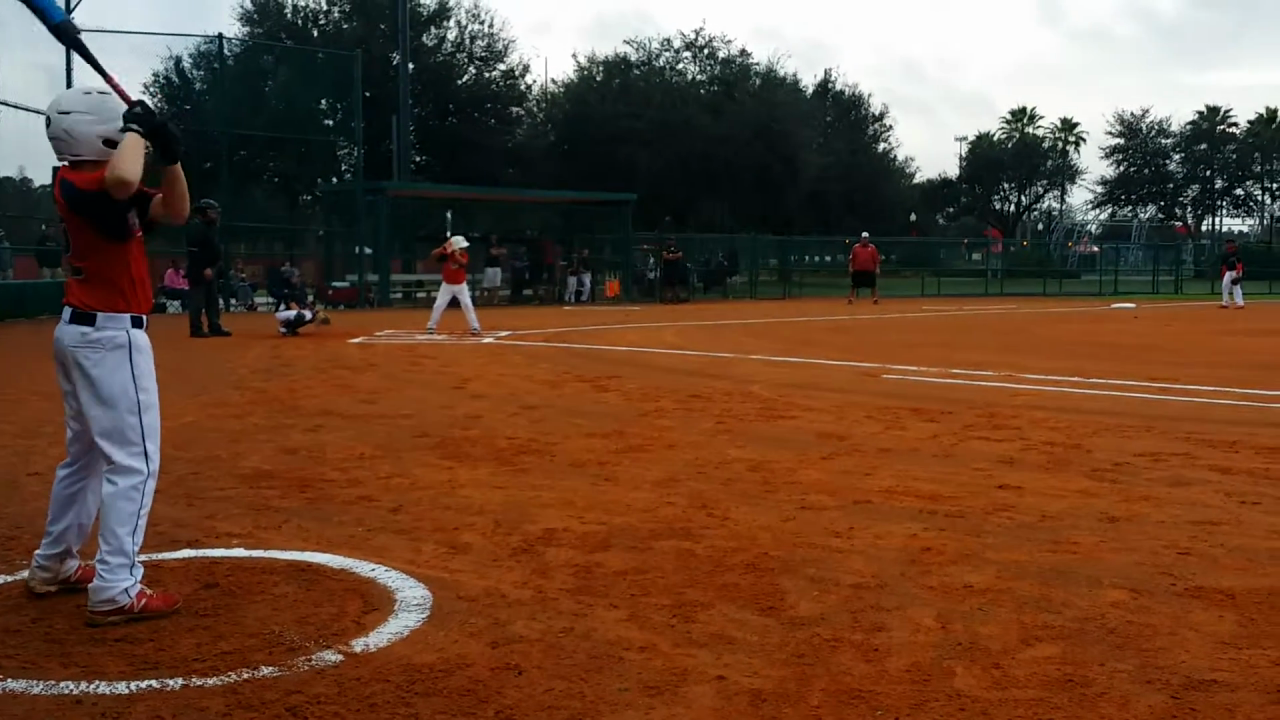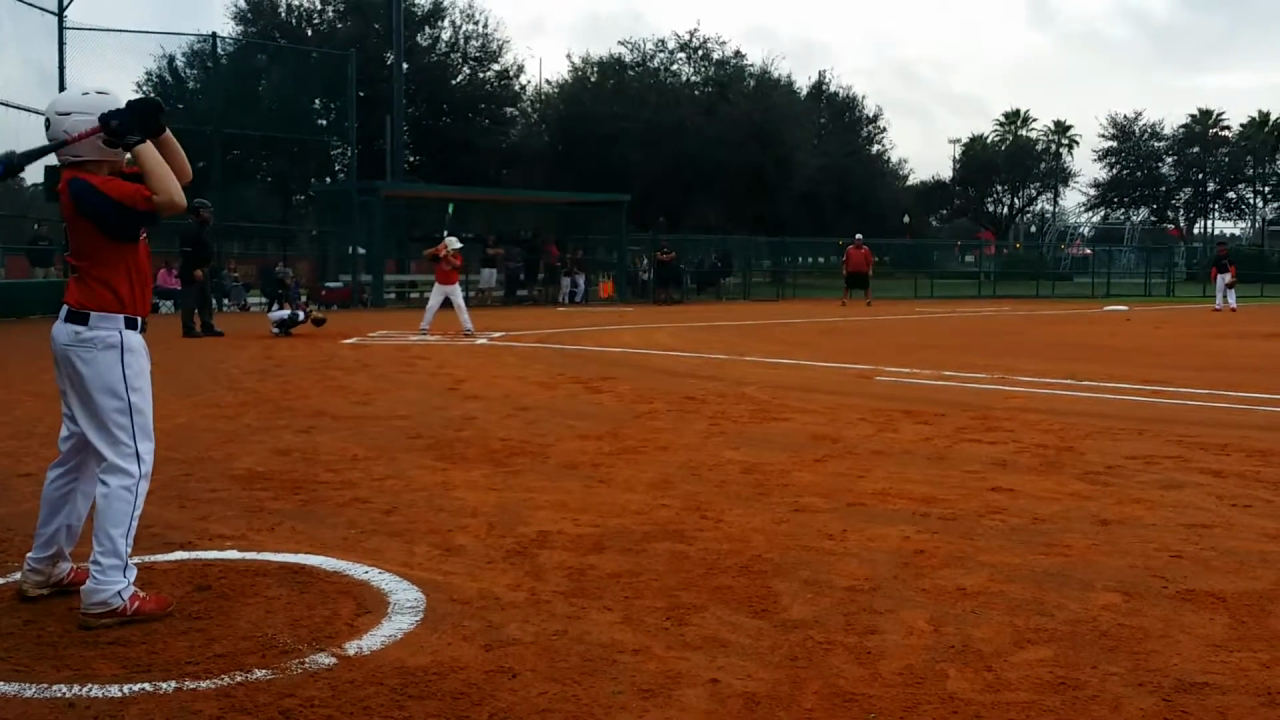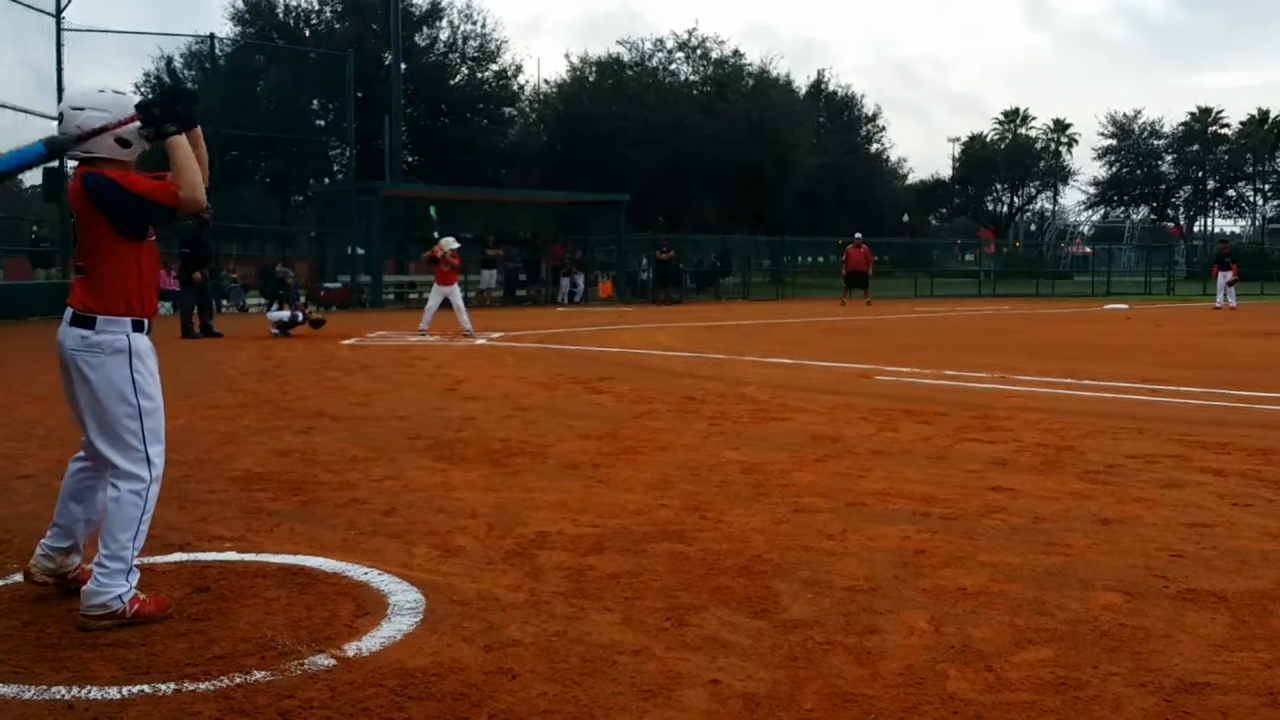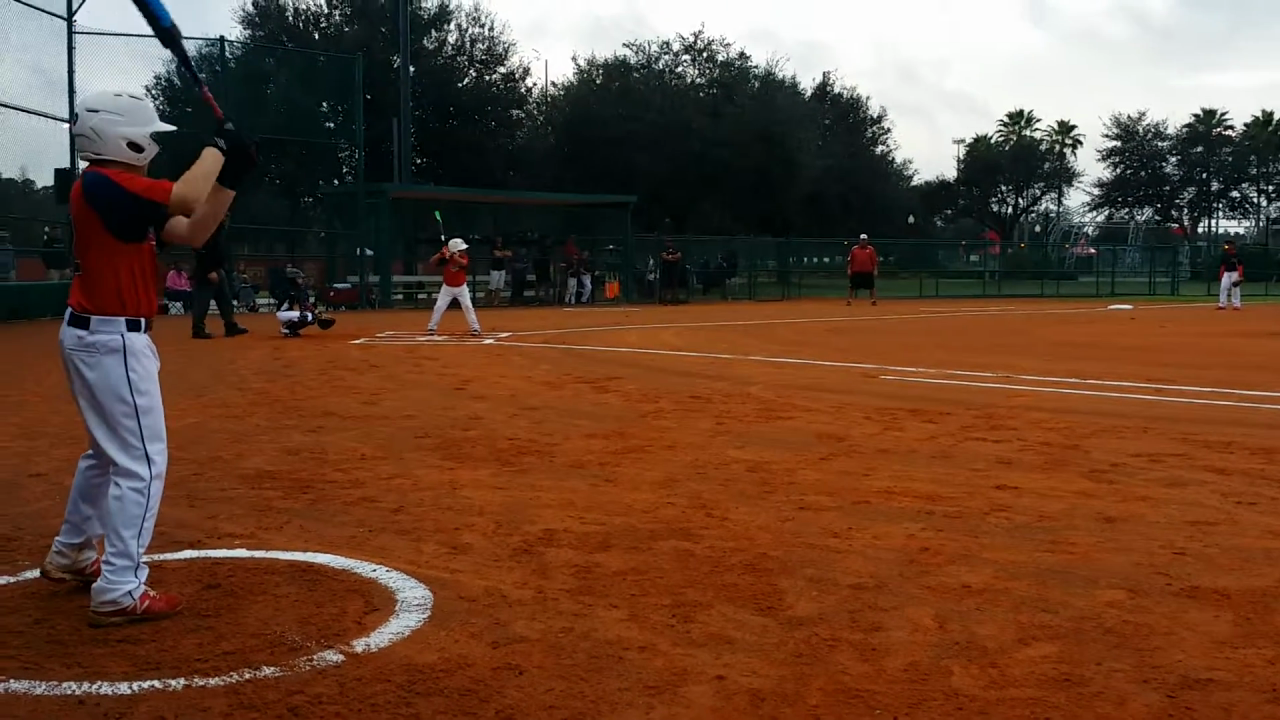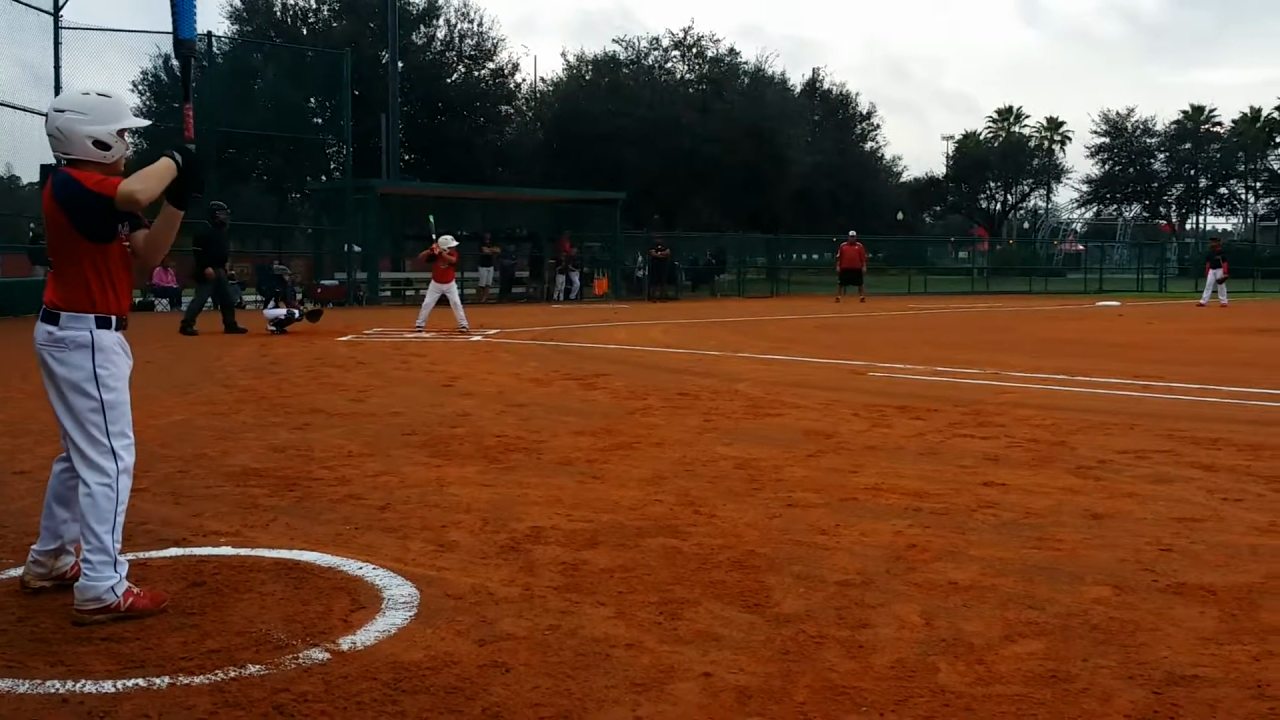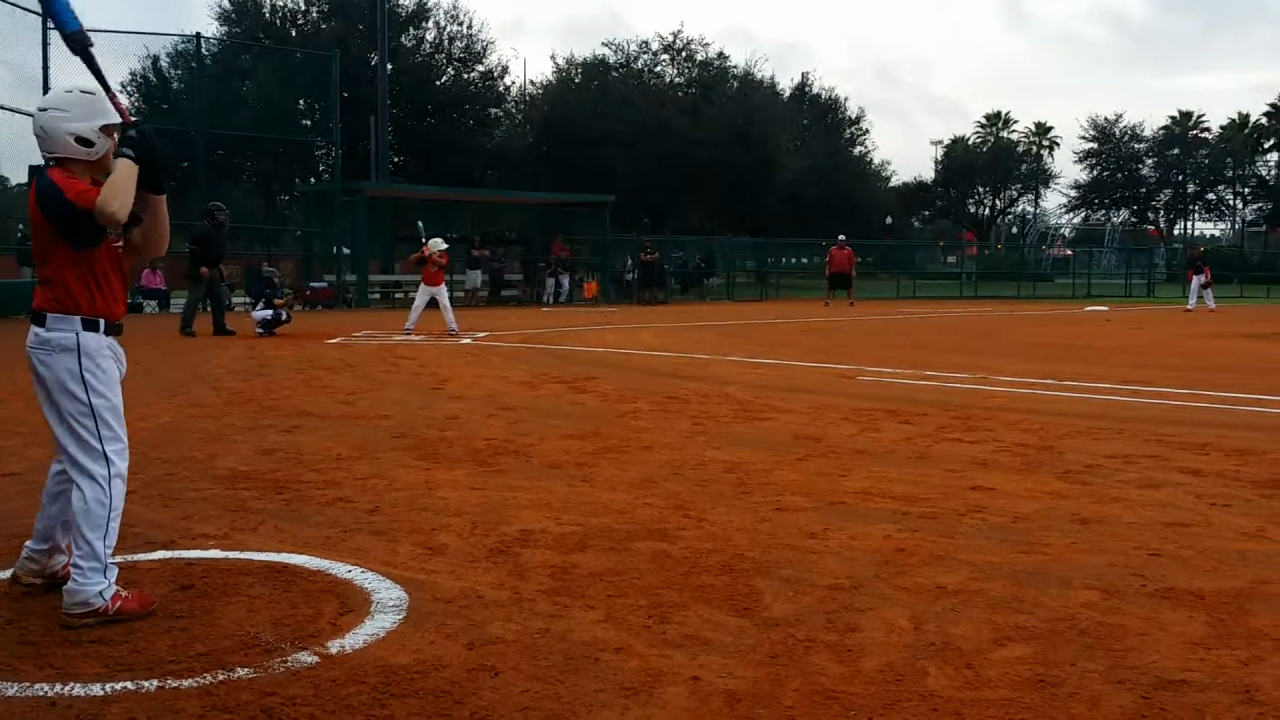
dt=0.3s
person 1, frame 1
left shoulder: (95, 186)
right shoulder: (78, 184)
left elbow: (176, 212)
right elbow: (124, 180)
left wrist: (169, 155)
right wrist: (137, 127)
left hip: (83, 330)
right hip: (109, 335)
left knee: (85, 454)
right knee: (132, 460)
left ankle: (53, 565)
right ankle: (114, 591)
person 1, frame 2
left shoulder: (104, 182)
right shoulder: (87, 187)
left elbow: (181, 173)
right elbow: (173, 201)
left wrist: (153, 126)
right wrist: (138, 140)
left hip: (83, 331)
right hip: (105, 336)
left knee: (78, 454)
right knee: (126, 461)
left ankle: (44, 568)
right ankle: (107, 593)
person 1, frame 3
left shoulder: (106, 181)
right shoulder: (101, 182)
left elbow: (195, 176)
right elbow: (194, 197)
left wrist: (184, 120)
right wrist: (168, 130)
left hip: (88, 333)
right hip: (113, 338)
left knee: (99, 454)
right knee: (138, 464)
left ankle: (55, 557)
right ankle: (109, 595)
person 1, frame 4
left shoulder: (124, 193)
right shoulder: (101, 183)
left elbow: (192, 233)
right elbow: (186, 197)
left wrist: (231, 179)
right wrist: (219, 145)
left hip: (98, 334)
right hip: (112, 339)
left knee: (110, 451)
right knee: (141, 461)
left ankle: (71, 554)
right ankle: (119, 592)
person 1, frame 5
left shoulder: (100, 193)
right shoulder: (70, 182)
left elbow: (149, 251)
right elbow: (136, 194)
left wrist: (178, 198)
right wrist: (174, 158)
left hip: (88, 335)
right hip: (82, 337)
left knee: (82, 452)
right knee: (108, 458)
left ankle: (48, 561)
right ankle: (100, 590)
person 1, frame 6
left shoulder: (95, 187)
right shoulder: (56, 184)
left elbow: (153, 245)
right elbow: (113, 216)
left wrist: (151, 182)
right wrist: (126, 157)
left hip: (94, 340)
right hip: (72, 341)
left knee: (80, 456)
right knee: (103, 463)
left ankle: (43, 558)
right ankle: (89, 593)
